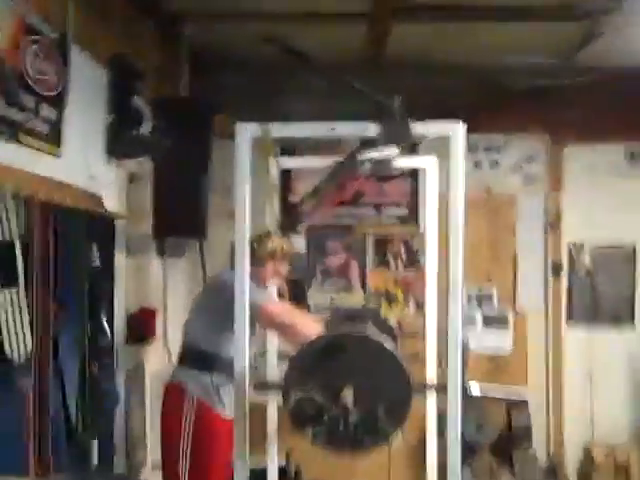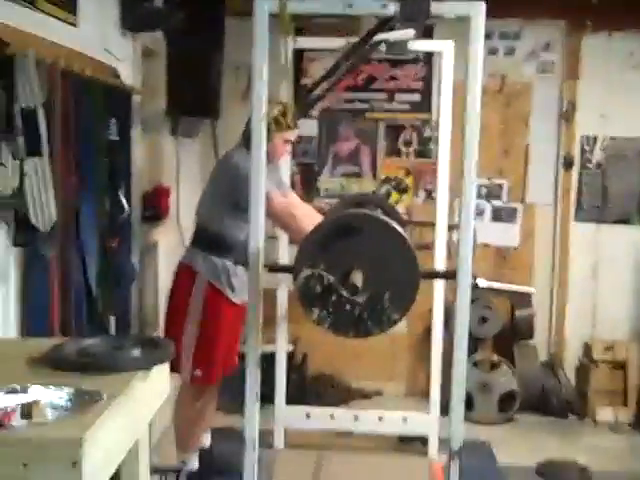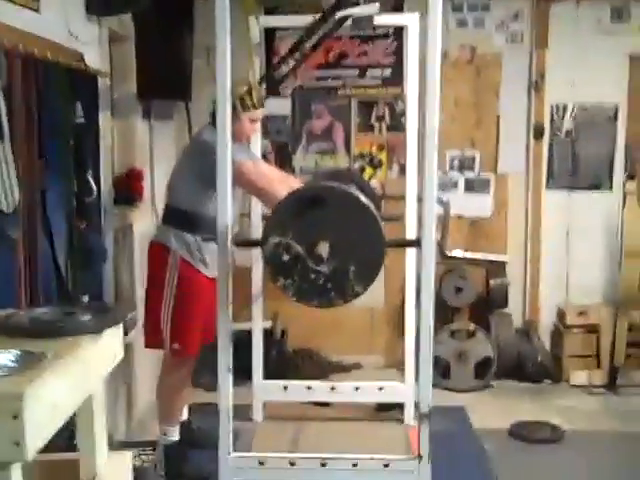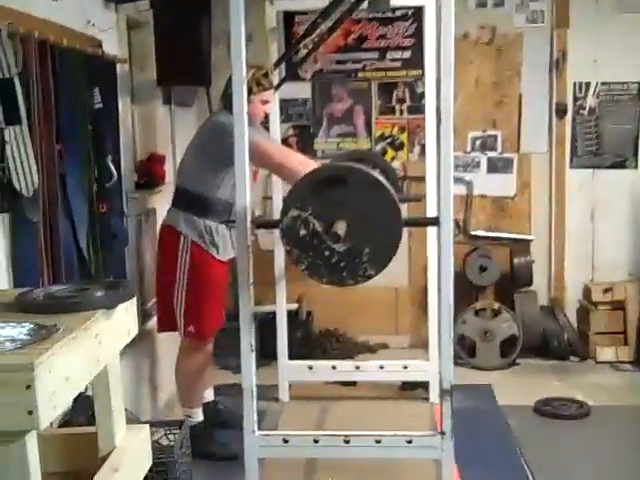
dt=0.5s
person 1, frame 1
left shoulder: (252, 289)
right shoulder: (230, 283)
left elbow: (295, 317)
right elbow: (283, 321)
left hip: (221, 398)
right hip: (198, 397)
person 1, frame 2
left shoulder: (265, 169)
right shoulder: (241, 165)
left elbow: (299, 207)
right elbow: (286, 215)
left hip: (231, 283)
right hip: (207, 279)
left knee: (213, 376)
right knee: (197, 379)
left ankle: (201, 450)
right ankle: (188, 467)
person 1, frame 3
left shoulder: (235, 147)
right shoulder: (210, 144)
left elbow: (277, 176)
right elbow: (262, 186)
left hip: (202, 256)
right hip: (179, 255)
left knee: (191, 348)
right knee: (178, 352)
left ankle: (179, 424)
right ankle: (168, 447)
person 1, frame 4
left shoulder: (245, 130)
right shoulder: (223, 127)
left elbow: (293, 156)
right elbow: (280, 162)
left hip: (215, 238)
right hip: (191, 238)
left knee: (207, 331)
right knee: (195, 336)
left ankle: (207, 405)
right ankle: (193, 427)
